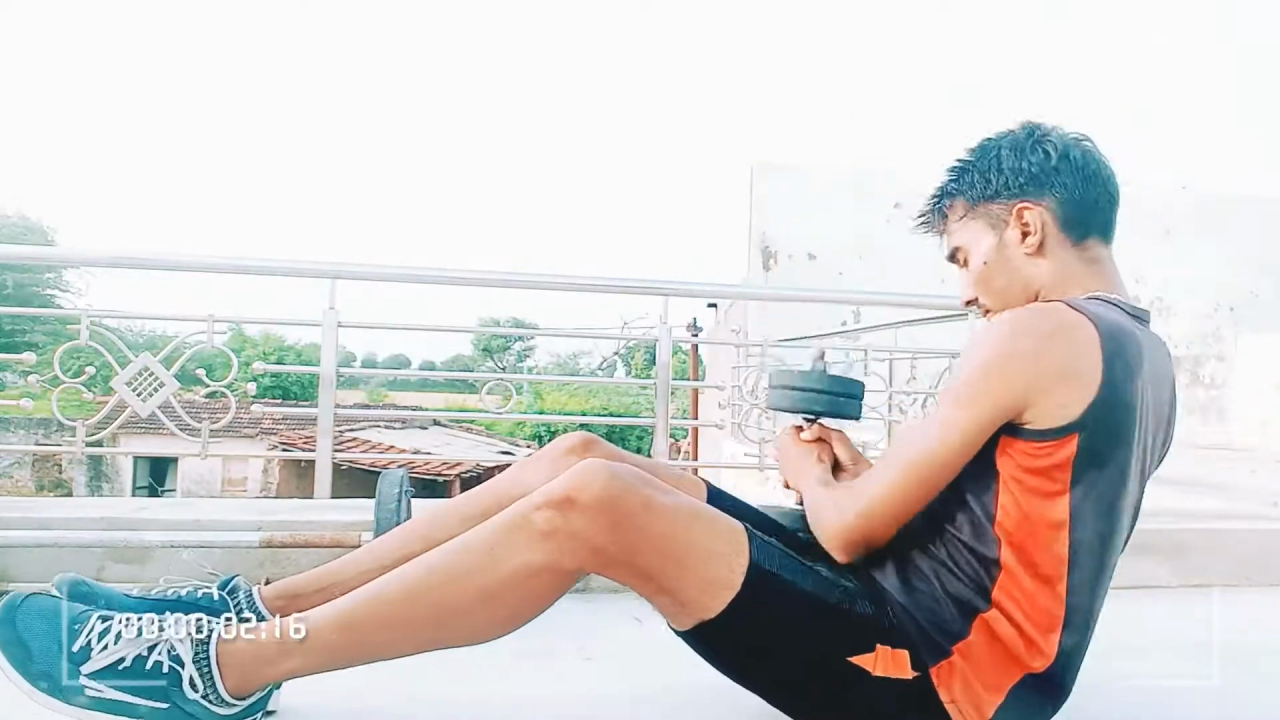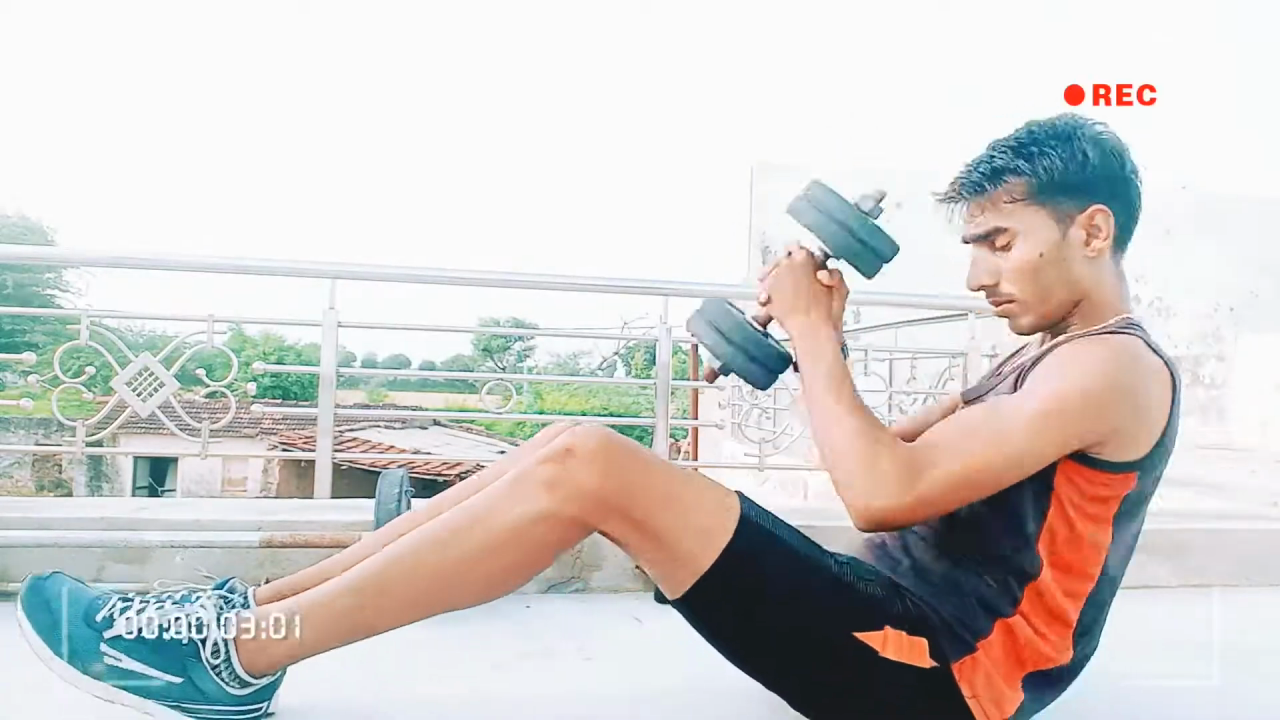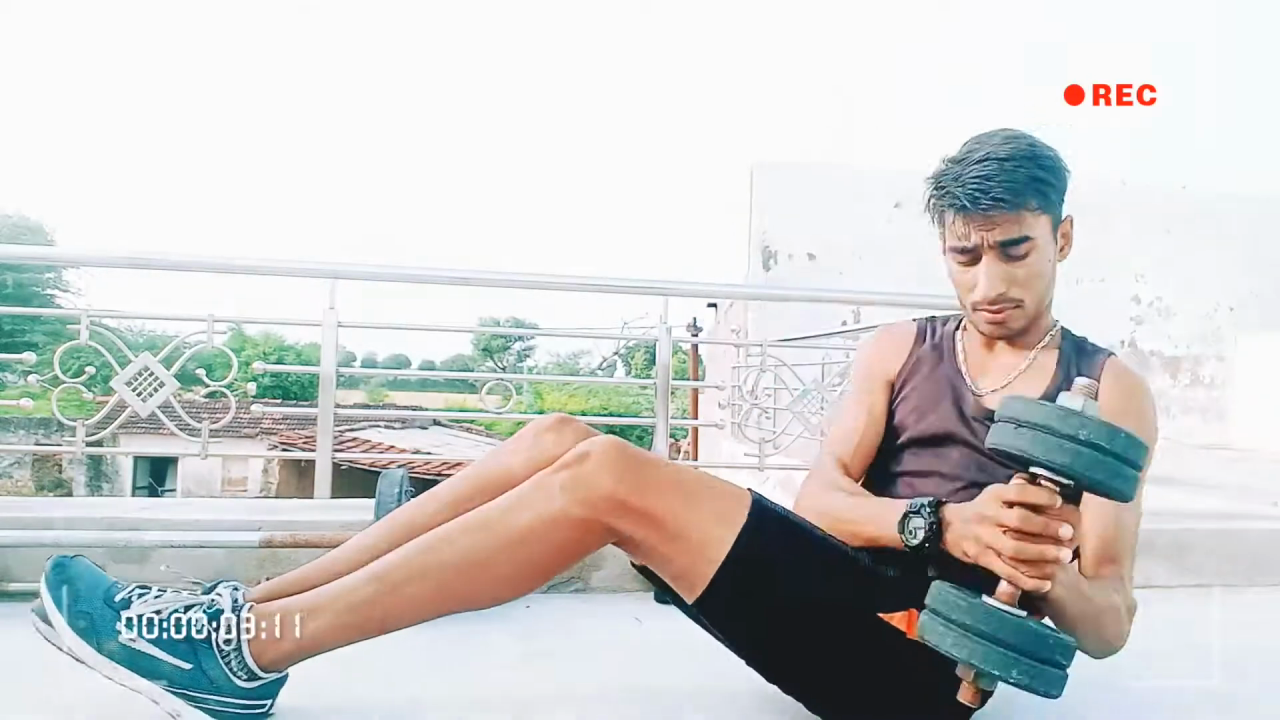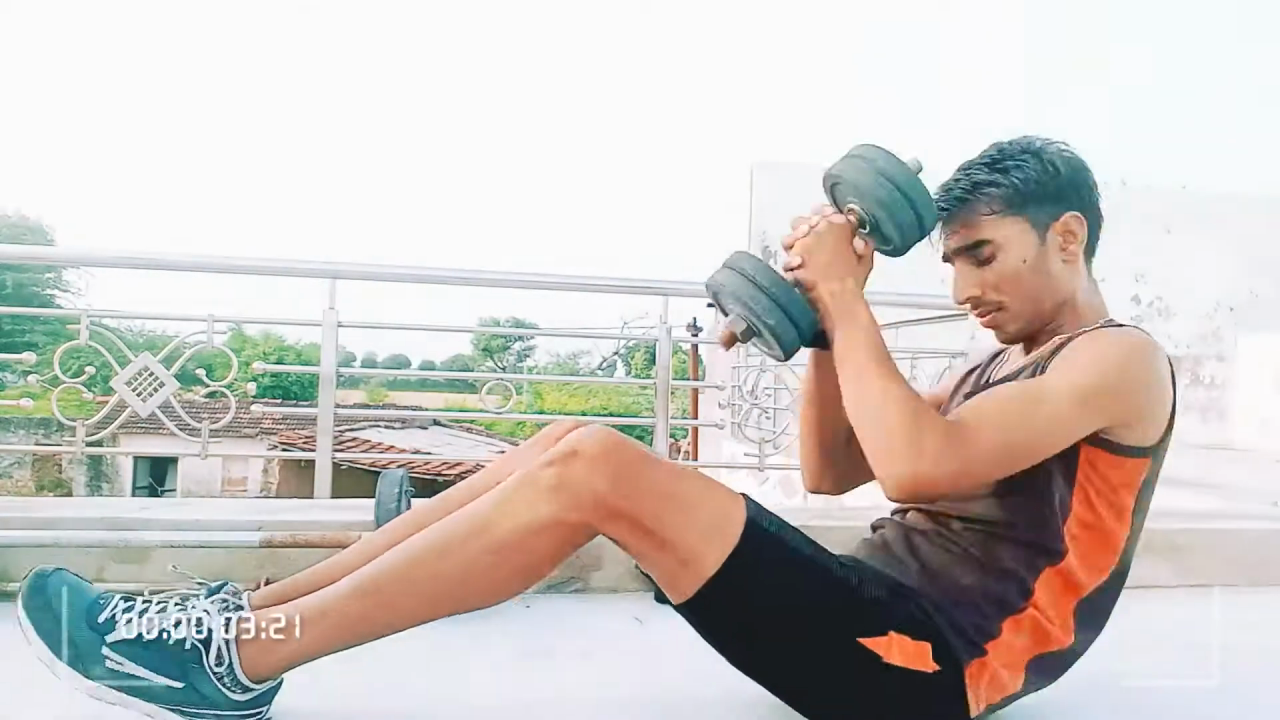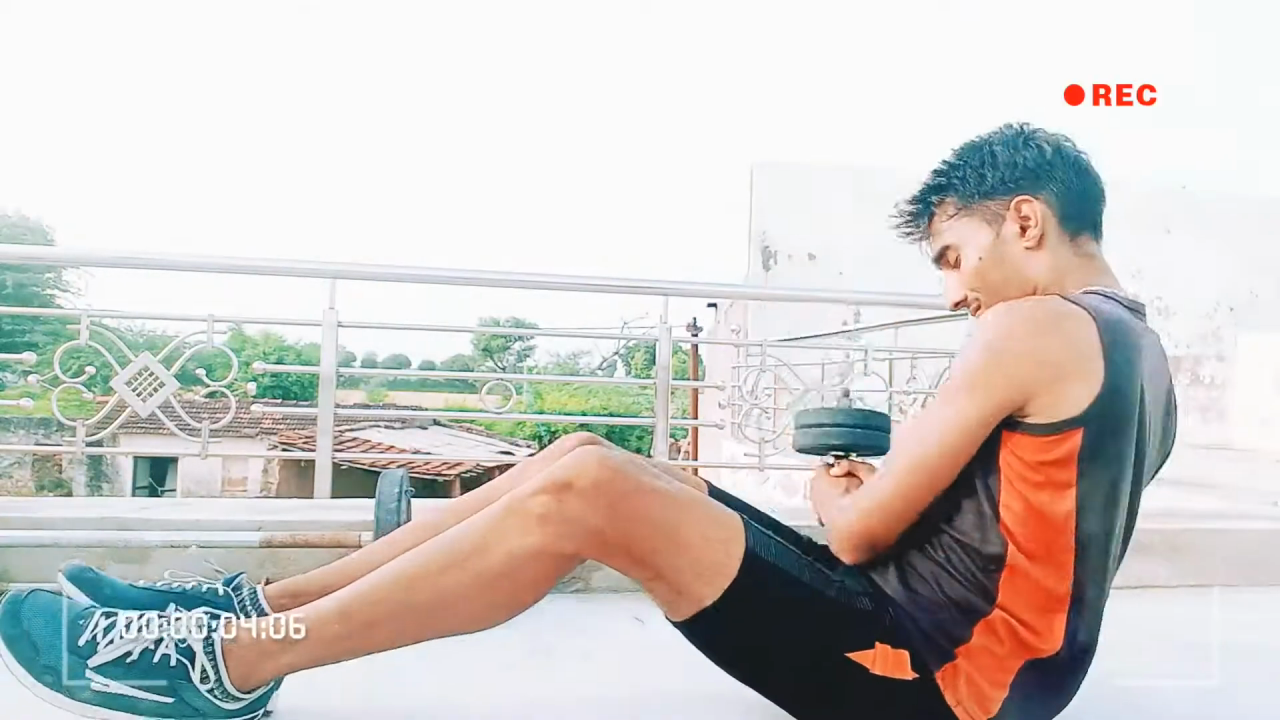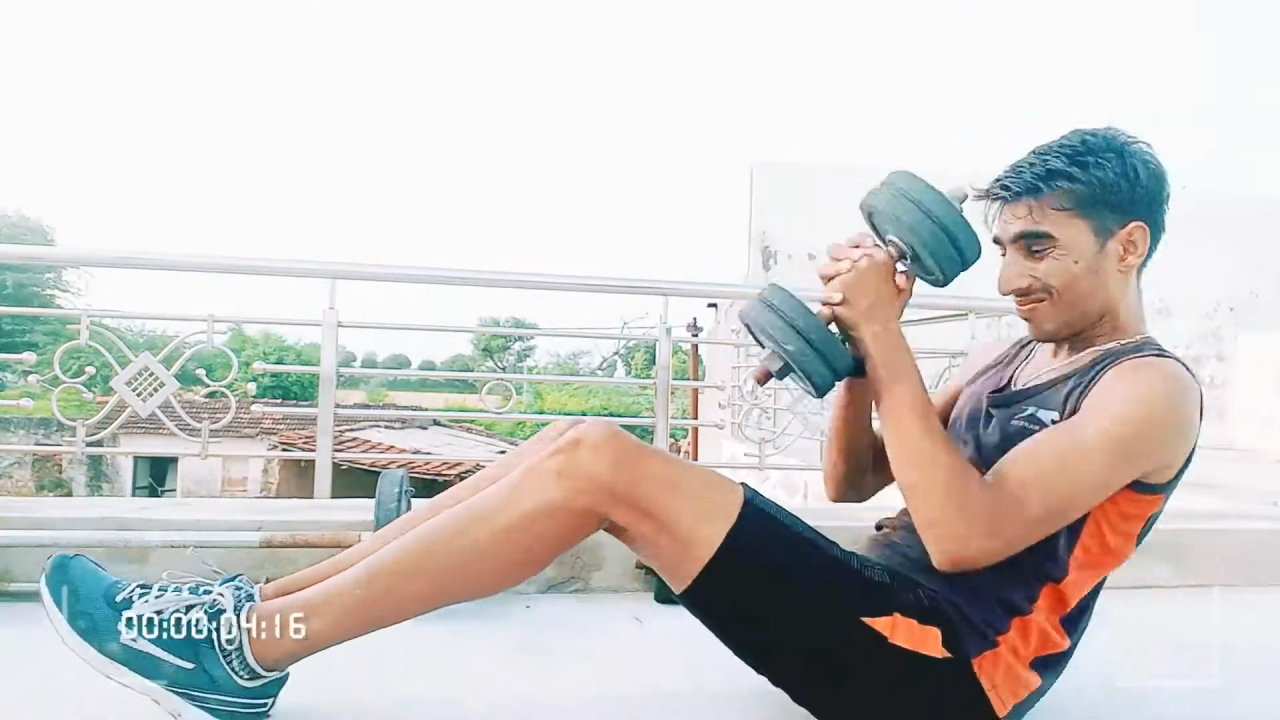
dt=0.4s
person 1, frame 1
left shoulder: (1036, 337)
right shoulder: (1135, 352)
left elbow: (849, 527)
left wrist: (809, 466)
right wrist: (857, 467)
left knee: (589, 509)
right knee: (581, 460)
right ankle: (256, 610)
person 1, frame 2
left shoulder: (1110, 367)
right shoulder: (1061, 353)
left elbow: (882, 493)
right elbow: (915, 474)
left wrist: (816, 342)
right wrist: (819, 344)
right hip: (900, 626)
left knee: (589, 467)
right knee: (569, 450)
right ankle: (257, 606)
person 1, frame 3
left shoulder: (1110, 389)
right shoulder: (901, 347)
left elbow: (1107, 623)
right elbow: (819, 496)
left wrist: (1053, 579)
right wrist: (942, 523)
right hip: (850, 611)
left knee: (607, 478)
right knee: (559, 439)
right ankle: (252, 610)
person 1, frame 4
left shoulder: (1124, 366)
right shoulder: (1007, 362)
left elbow: (912, 470)
right elbow: (829, 471)
left wrist: (846, 295)
right wrist: (824, 330)
right hip: (873, 614)
left knee: (594, 469)
right knee: (571, 448)
right ankle: (246, 612)
person 1, frame 5
left shoulder: (1033, 332)
right shoulder: (1136, 358)
left elbow: (861, 531)
left wrist: (837, 490)
right wrist: (883, 482)
left knee: (582, 498)
right knee: (587, 460)
right ankle: (258, 608)
person 1, frame 6
left shoulder: (1150, 392)
right shoulder: (1015, 357)
left elbow: (961, 536)
right elbow: (849, 482)
left wrist: (884, 340)
right wrist: (866, 369)
right hip: (887, 623)
left knee: (598, 462)
right knee: (582, 451)
right ankle: (258, 605)
